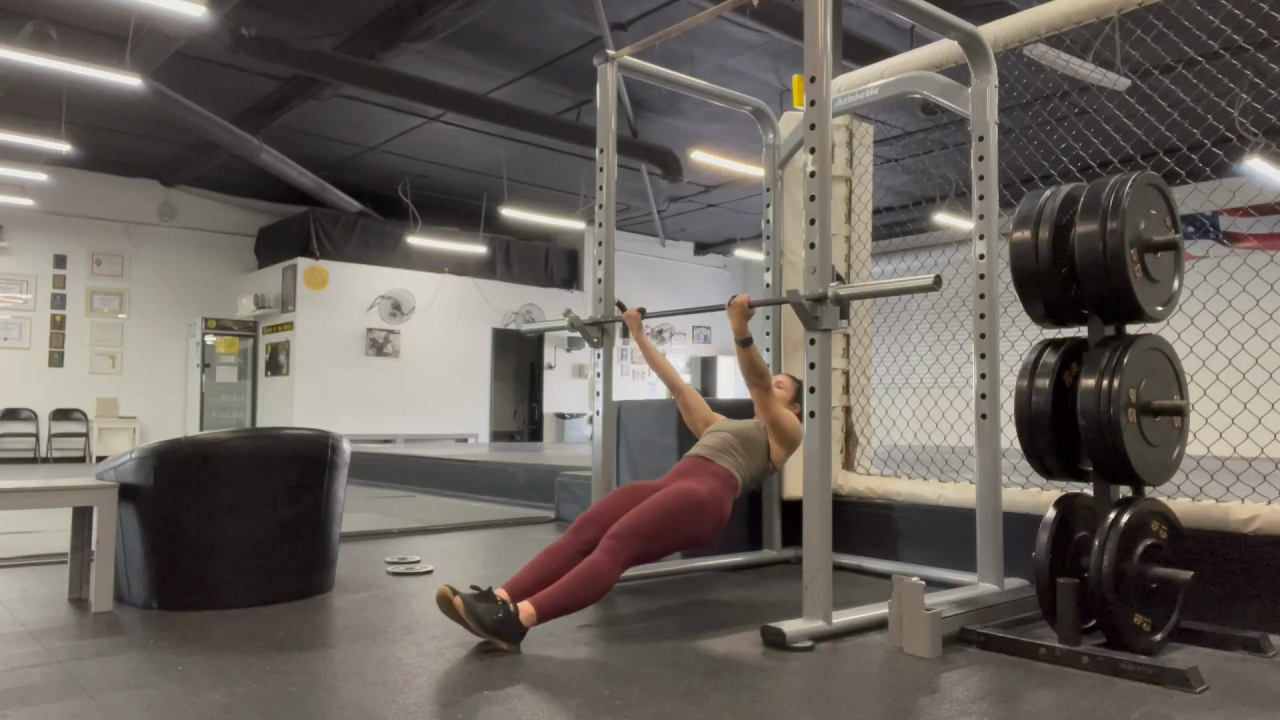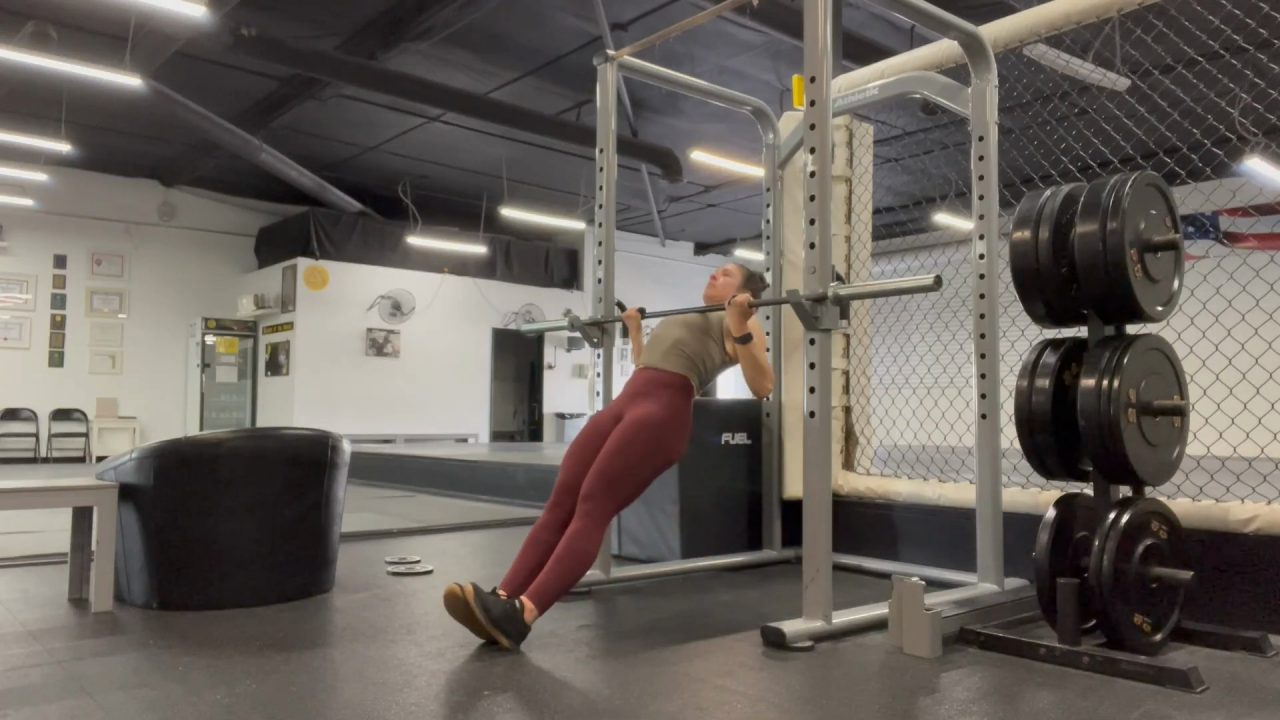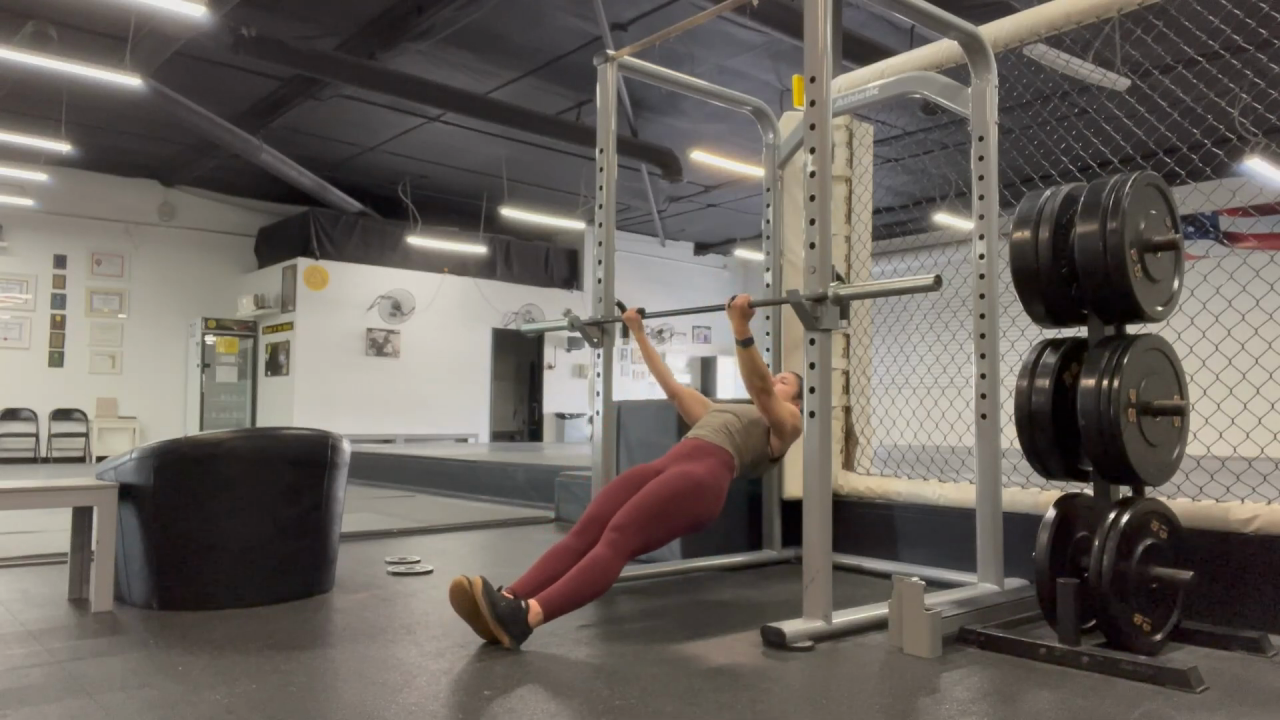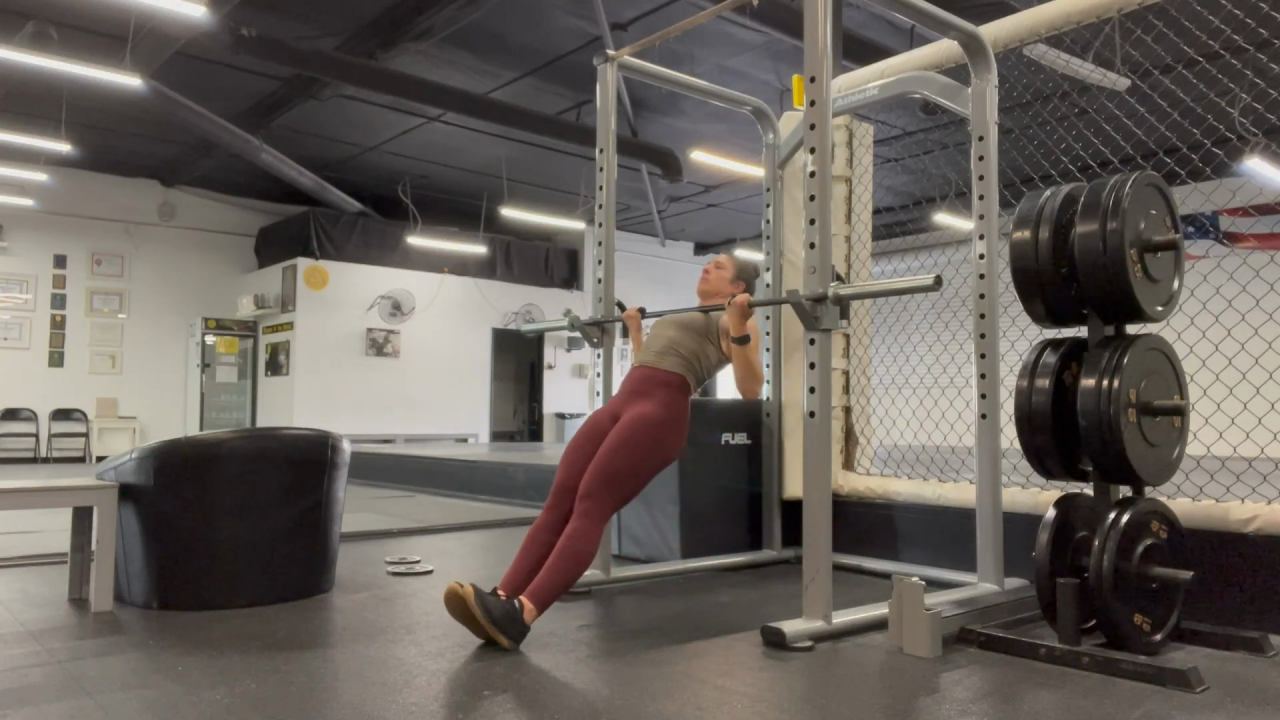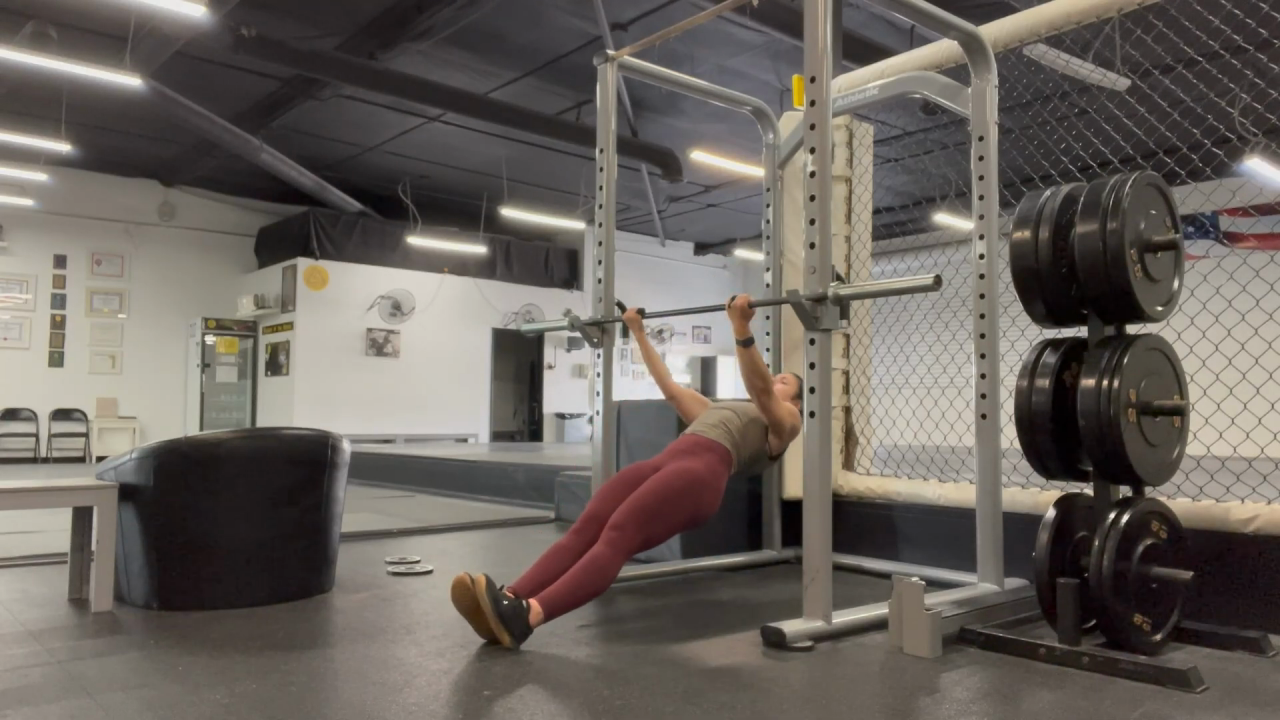
dt=1s
person 1, frame 1
left shoulder: (786, 433)
right shoulder: (721, 424)
left elbow: (759, 384)
right elbow: (678, 387)
left wrist: (741, 330)
right wrist: (639, 334)
left hip: (705, 495)
right hip: (670, 482)
left knee: (617, 545)
right knee: (584, 531)
left ankle: (514, 619)
right ankle: (498, 600)
person 1, frame 2
left shoulder: (735, 325)
right shoulder: (684, 322)
left elbow: (763, 387)
left wrist: (740, 325)
right wrist: (635, 331)
left hip: (664, 412)
right hip: (624, 403)
left knee: (592, 509)
right knee: (560, 506)
left ankle: (520, 616)
right ankle: (501, 601)
person 1, frame 3
left shoulder: (786, 423)
right shoulder: (721, 412)
left elbow: (760, 387)
right elbow: (673, 388)
left wrist: (742, 329)
right wrist: (639, 334)
left hip: (704, 476)
right hip: (665, 464)
left knee: (617, 538)
right knee: (584, 533)
left ankle: (524, 618)
right ankle: (507, 602)
person 1, frame 4
left shoulder: (732, 324)
right shoulder: (685, 319)
left elbow: (750, 390)
left wrist: (738, 324)
right wrist: (635, 331)
left hip: (661, 411)
right hip: (621, 401)
left knee: (590, 507)
right knee: (559, 504)
left ankle: (520, 615)
right ankle: (501, 600)
person 1, frame 5
left shoulder: (783, 423)
right shoulder: (719, 411)
left elbow: (760, 389)
right elbow: (671, 388)
left wrist: (742, 330)
right wrist: (639, 334)
left hip: (702, 473)
right hip: (663, 461)
left knee: (616, 536)
right knee: (584, 530)
left ankle: (525, 617)
right ankle: (509, 601)
